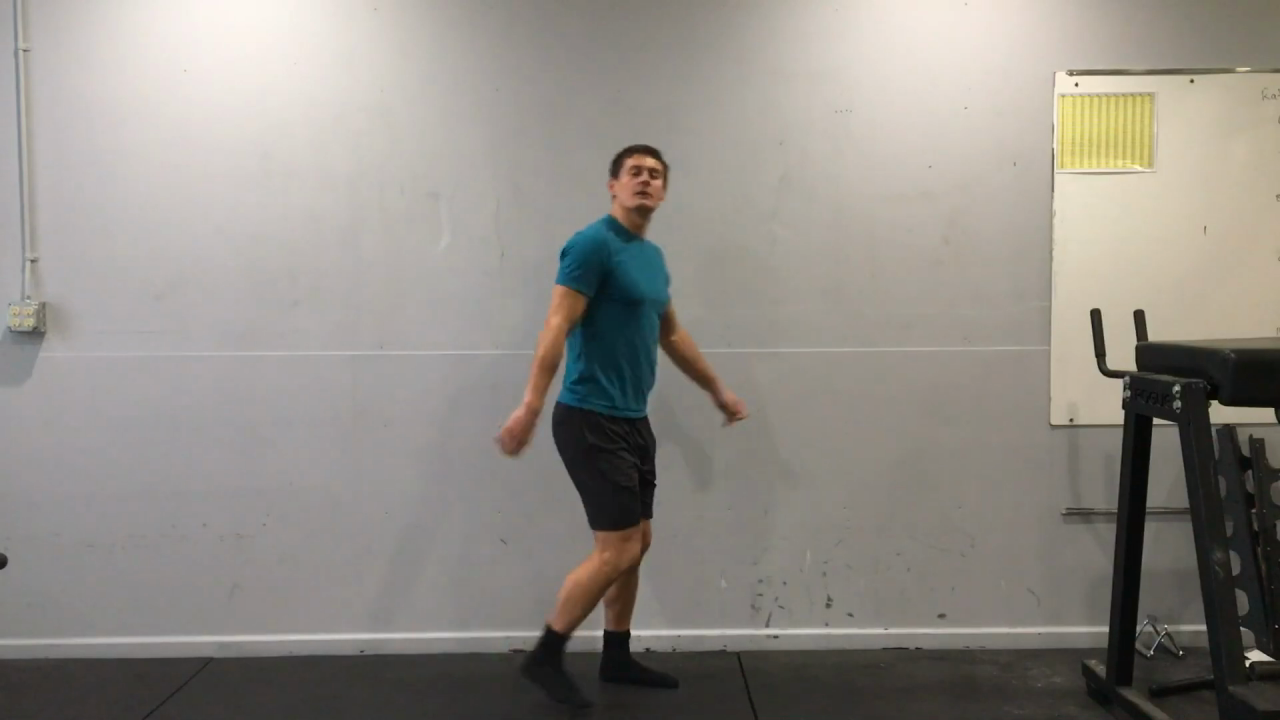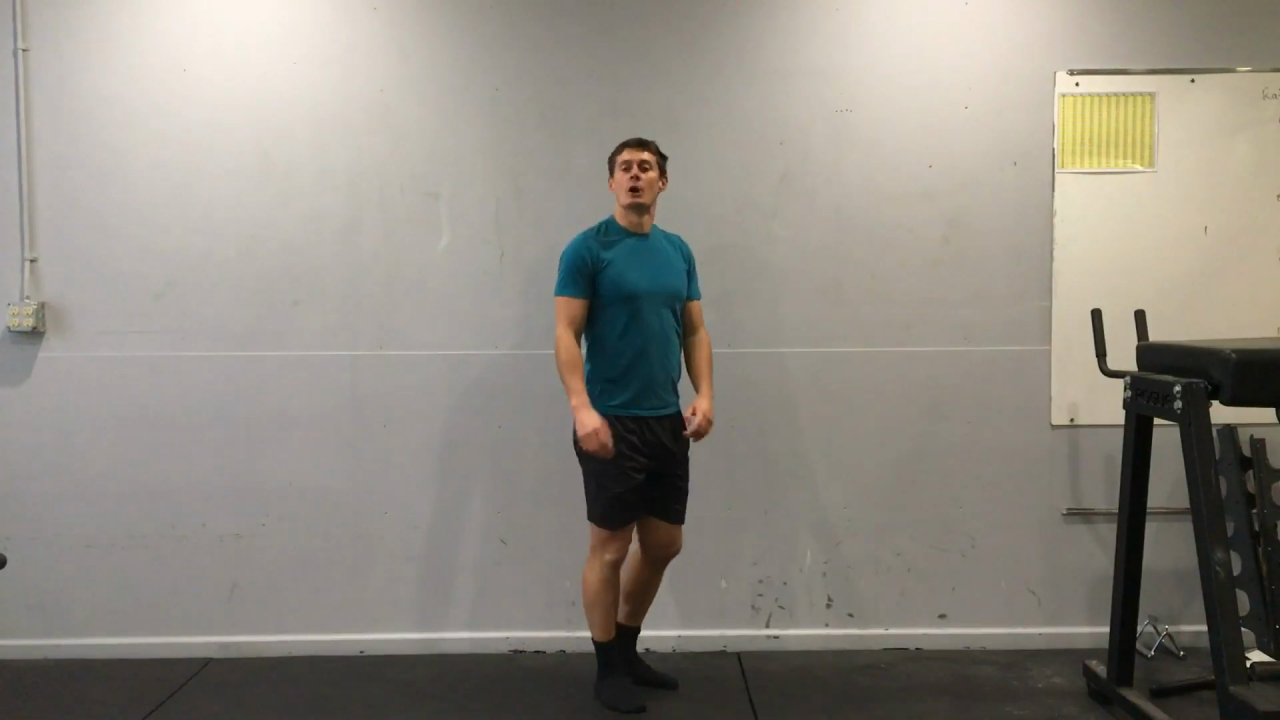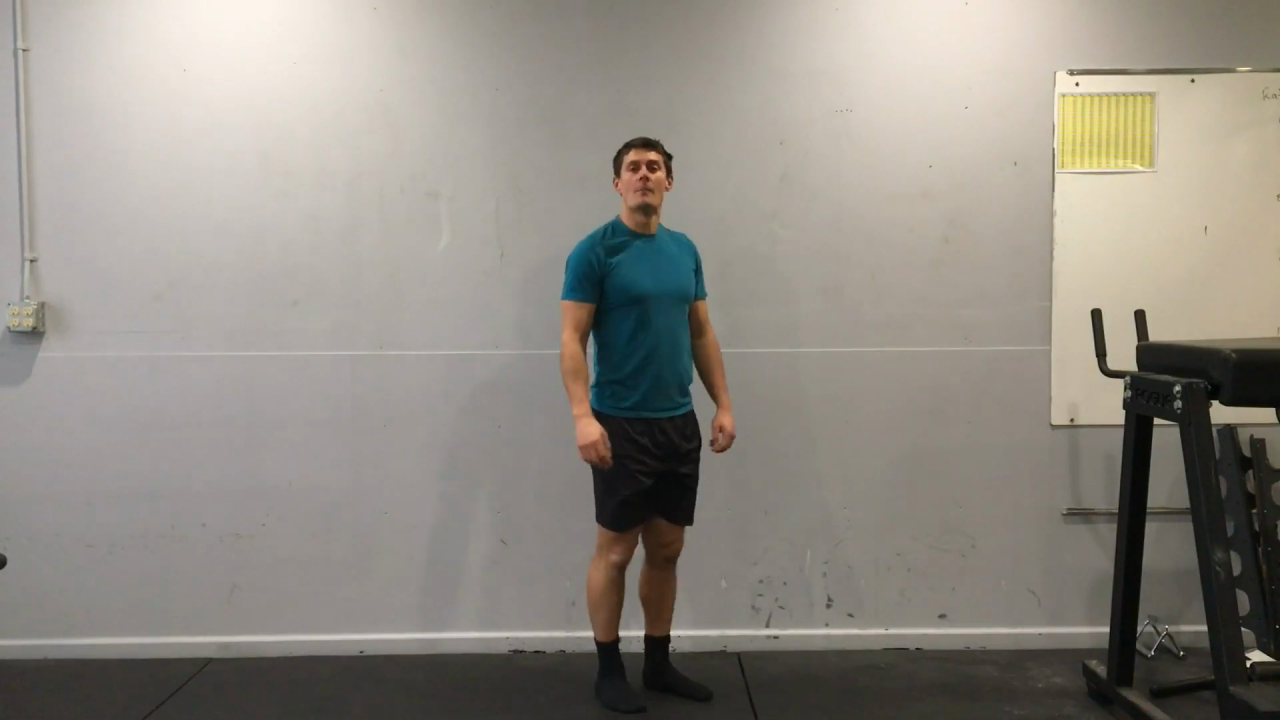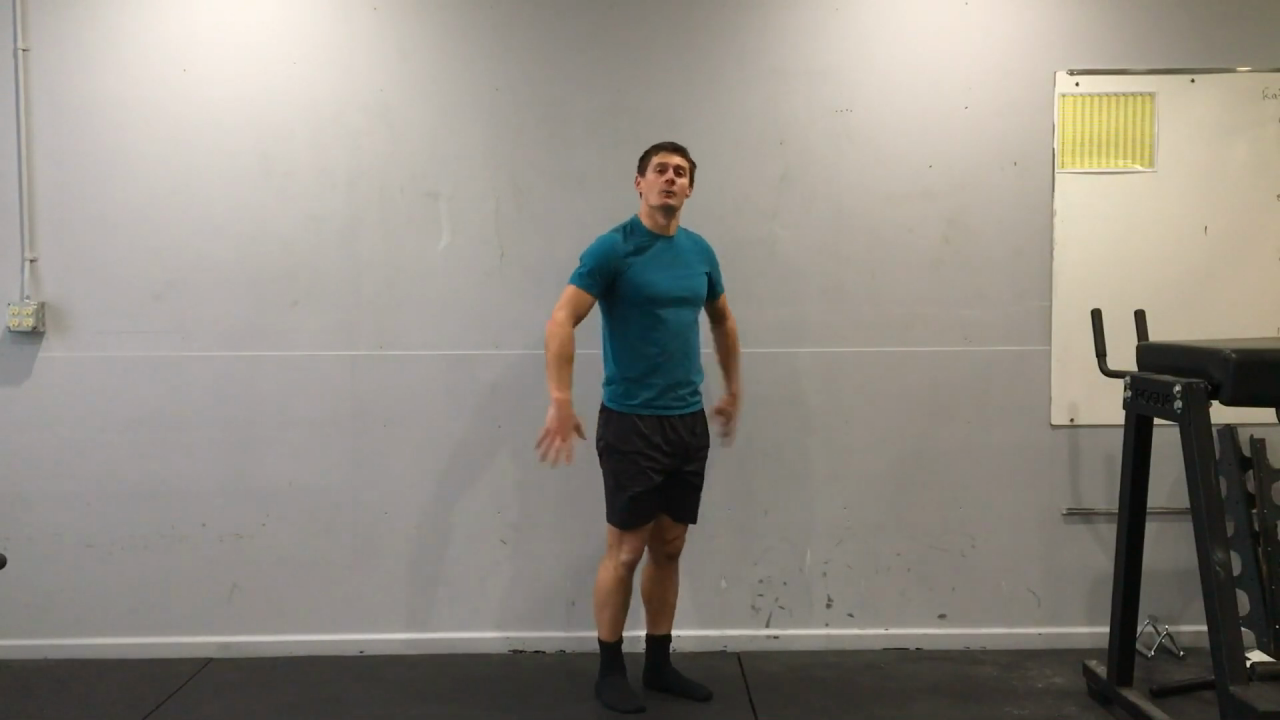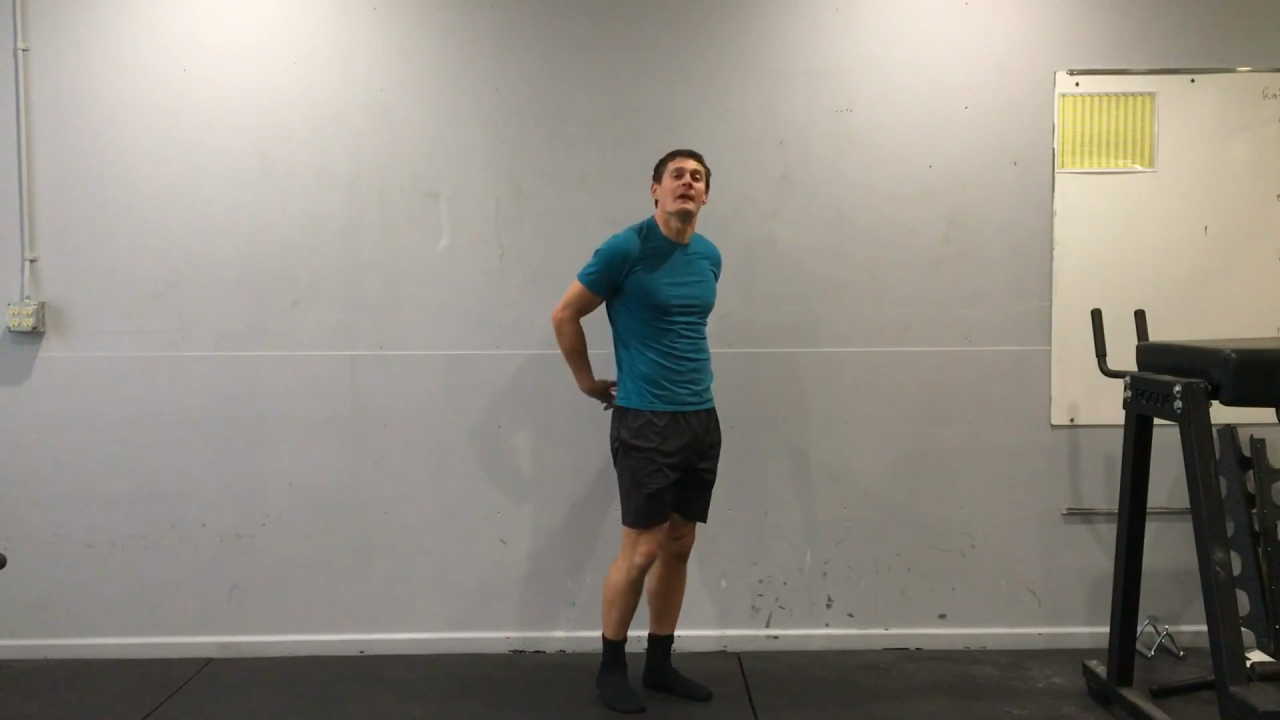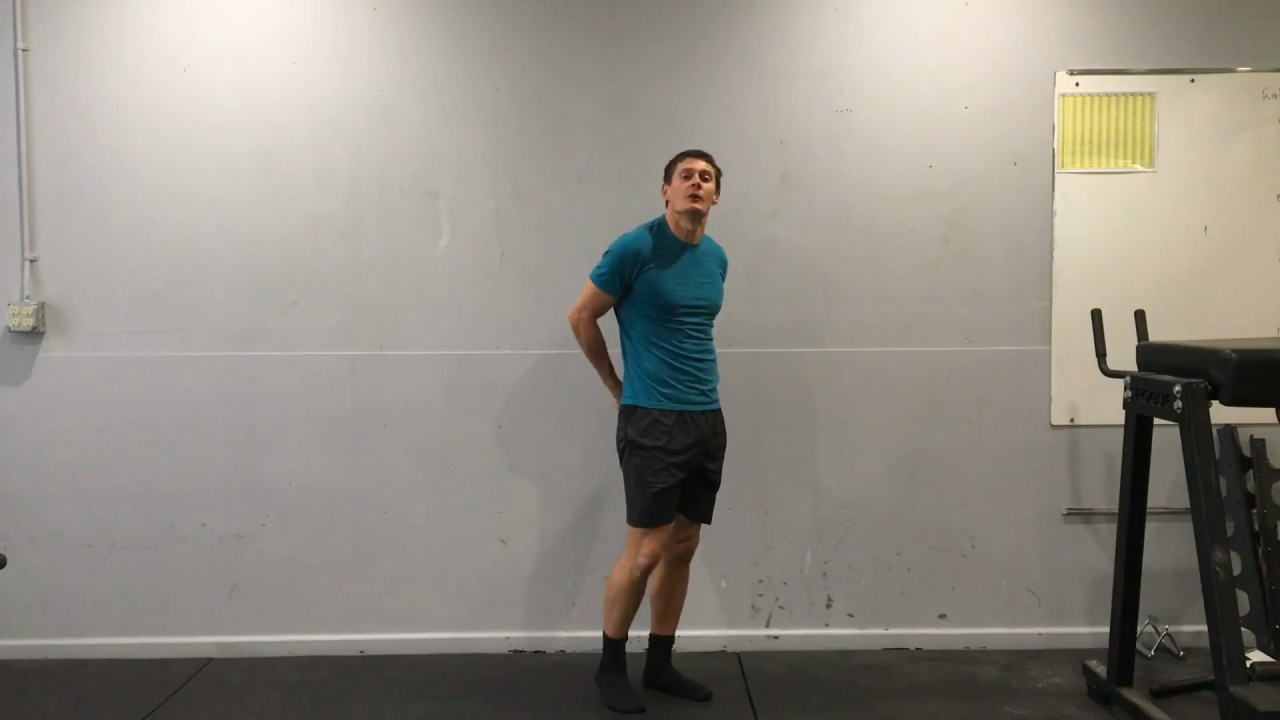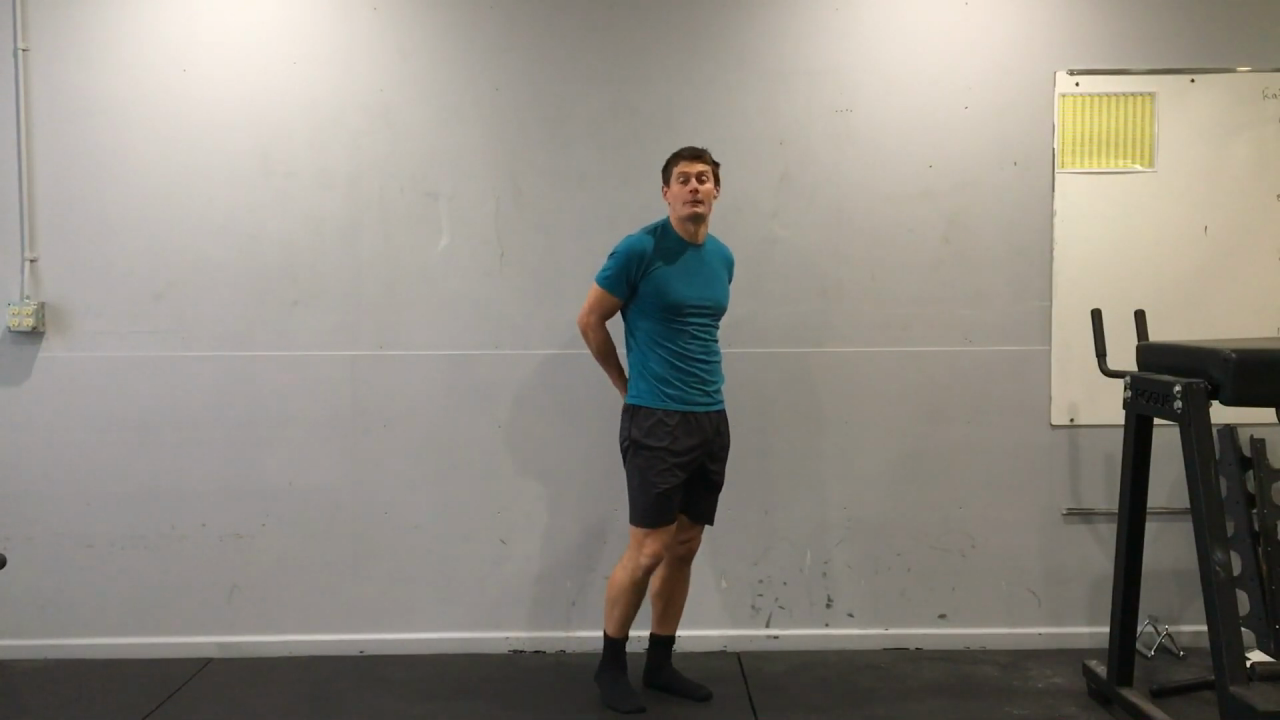
dt=0.7s
person 1, frame 1
left shoulder: (651, 255)
right shoulder: (592, 245)
left elbow: (670, 334)
right elbow: (558, 329)
left wrist: (718, 390)
right wrist: (529, 406)
left hip: (632, 421)
right hip: (594, 424)
left knee: (637, 543)
right knee: (618, 552)
left ankle: (616, 657)
right ankle: (547, 654)
person 1, frame 2
left shoulder: (678, 251)
right shoulder: (587, 249)
left elbow: (695, 333)
right elbow: (567, 335)
left wrist: (704, 396)
right wrist: (582, 407)
left hip: (667, 421)
right hip: (612, 424)
left knee: (663, 545)
right knee: (609, 549)
left ankle: (626, 649)
right ankle: (608, 670)
person 1, frame 3
left shoulder: (684, 249)
right shoulder: (594, 252)
left elbow: (702, 334)
right elbow: (572, 340)
left wrist: (723, 405)
right wrist: (583, 416)
left hip: (680, 424)
right hip: (623, 426)
left knee: (666, 551)
right knee: (616, 551)
left ankle: (658, 663)
right ankle: (609, 671)
person 1, frame 4
left shoulder: (701, 251)
right shoulder: (614, 249)
left elbow: (723, 319)
right elbow: (561, 321)
left wrist: (732, 388)
right wrist: (561, 402)
left hip: (689, 421)
right hip: (632, 423)
left knee: (669, 546)
right knee: (625, 549)
left ankle: (660, 663)
right ankle: (609, 671)
person 1, frame 5
left shoulder: (710, 256)
right shoulder: (625, 249)
right elbow: (564, 315)
right wrist: (587, 381)
left hip: (702, 419)
right hip: (645, 420)
left knee: (679, 547)
right knee: (642, 550)
left ankle: (659, 663)
right ankle: (611, 667)
person 1, frame 6
left shoulder: (717, 258)
right shoulder: (635, 248)
right elbow: (582, 316)
right wrist: (615, 385)
left hip: (708, 419)
right hip: (652, 420)
left knee: (682, 547)
right knee: (646, 551)
left ankle: (659, 663)
right ankle: (611, 665)
person 1, frame 7
left shoulder: (723, 257)
right shoulder: (639, 250)
right elbow: (590, 320)
right wrist: (626, 383)
left hip: (712, 420)
right hip: (655, 421)
left knee: (684, 548)
right knee: (648, 552)
left ankle: (660, 663)
right ankle: (611, 665)
